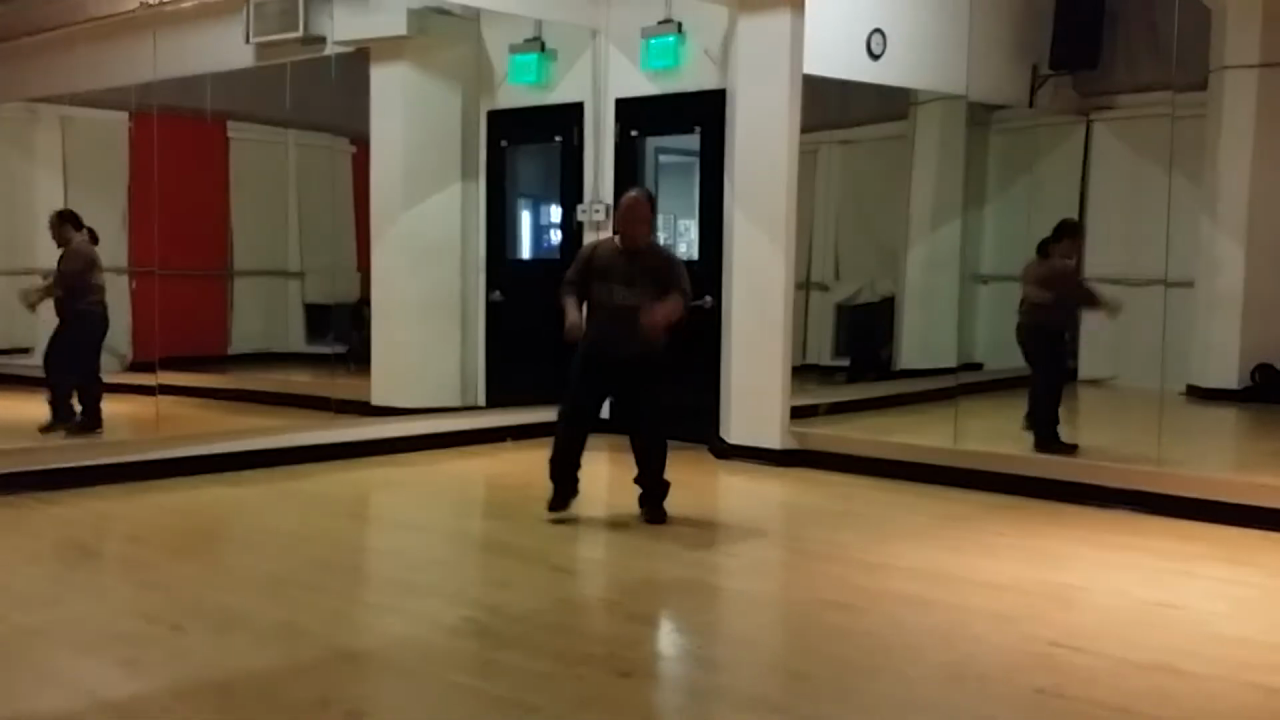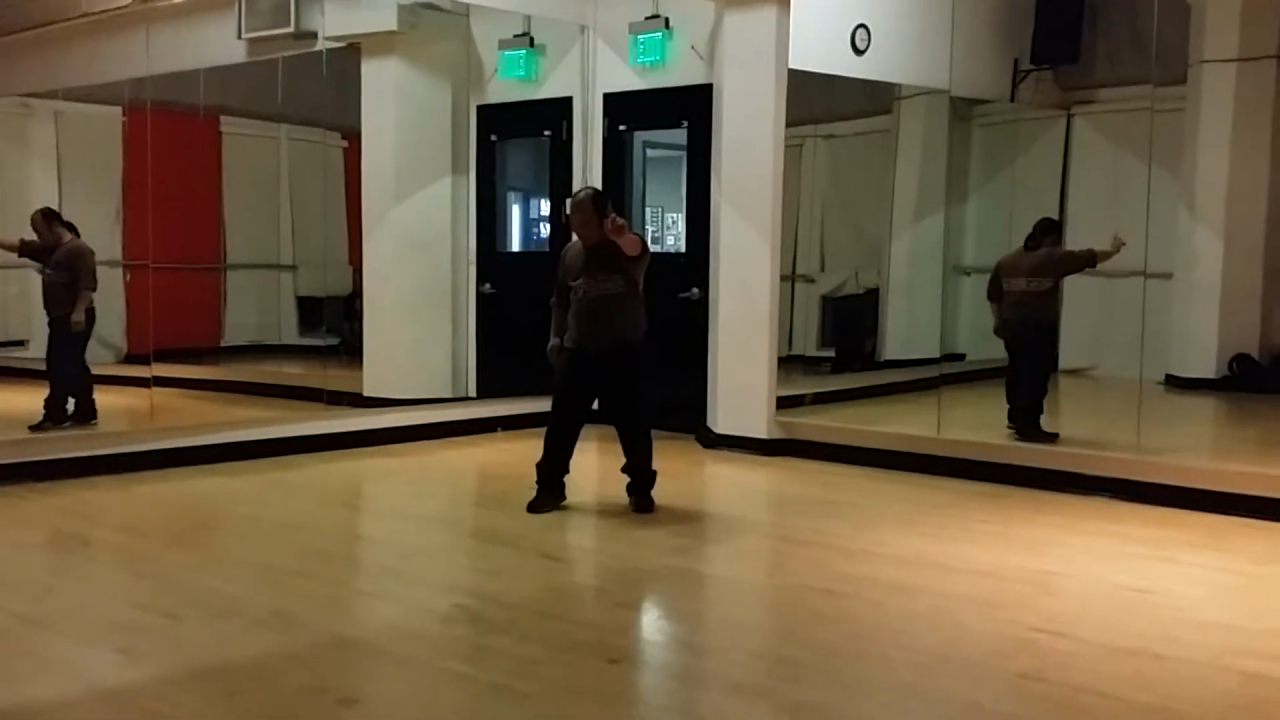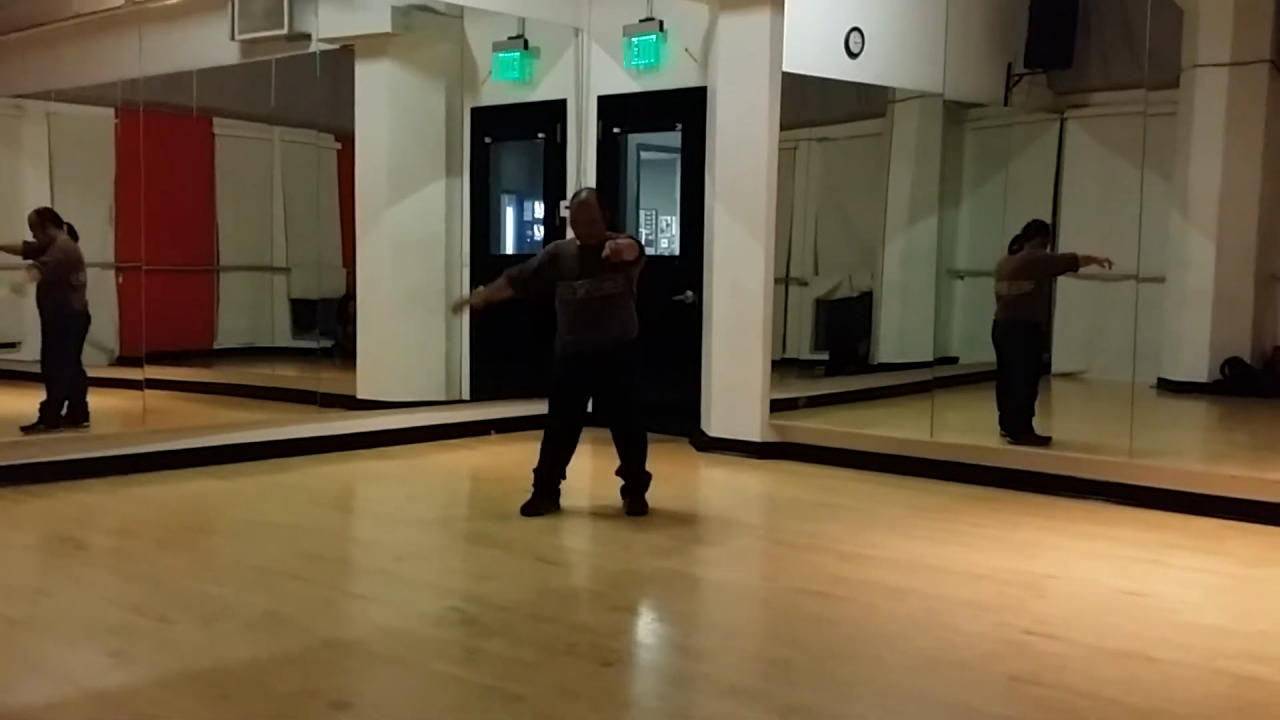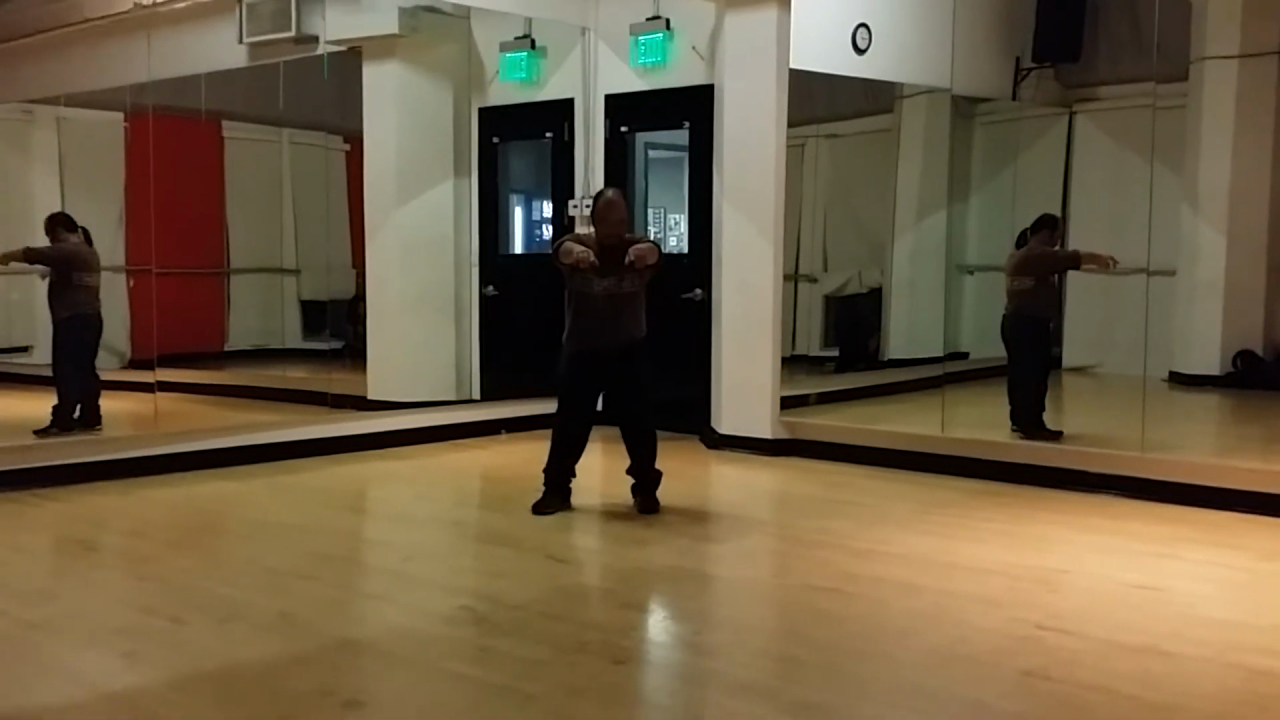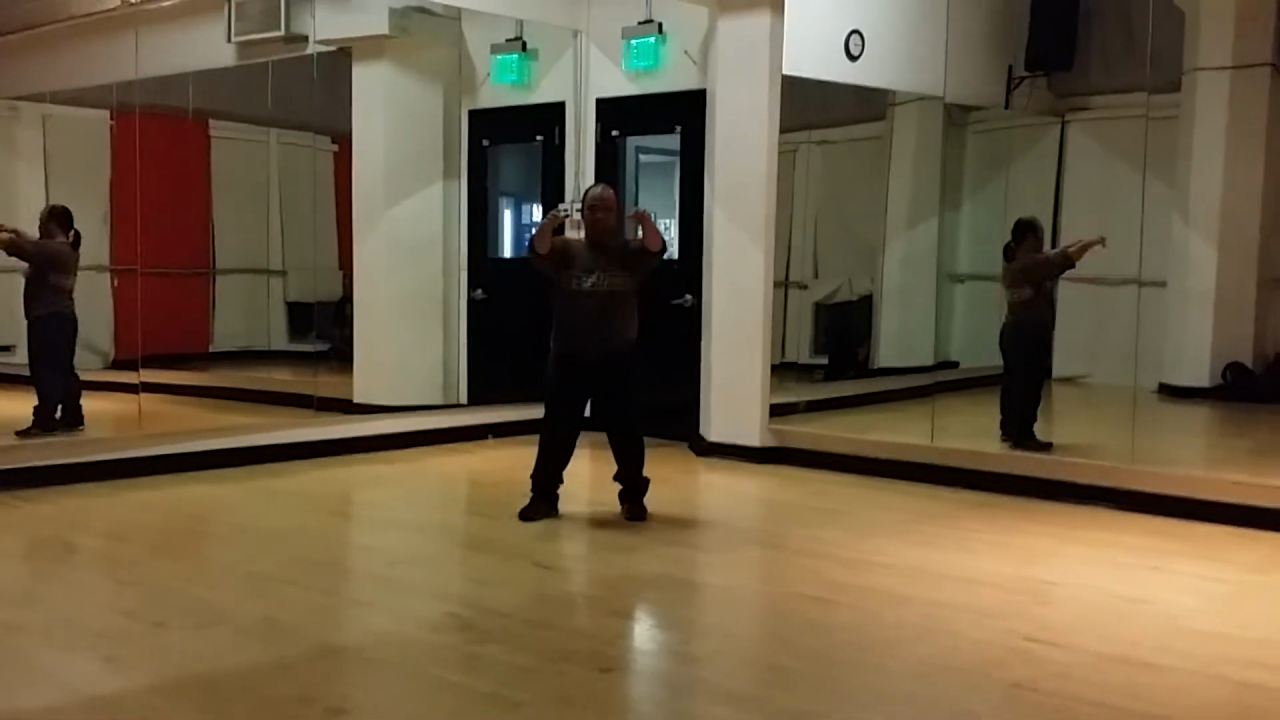
dt=1s
person 1, frame 1
left shoulder: (664, 261)
right shoulder: (595, 253)
left elbow: (680, 297)
right elbow: (570, 288)
left wrist: (663, 311)
right wrist: (572, 314)
left hip: (642, 361)
right hip: (595, 355)
left knee: (648, 431)
right knee: (573, 418)
left ankle: (652, 499)
right ankle: (563, 486)
person 1, frame 2
left shoulder: (626, 249)
right shoulder: (570, 253)
left elbow: (636, 248)
right elbow: (561, 300)
left wrist: (621, 235)
right wrist: (556, 336)
left hip: (623, 352)
right hip: (578, 352)
left knee: (632, 423)
right knee: (562, 420)
left ankle: (641, 488)
right ankle: (550, 487)
person 1, frame 3
left shoulder: (622, 250)
right shoulder: (558, 254)
left elbow: (633, 252)
right elbow: (517, 280)
left wrist: (619, 246)
right wrist: (480, 296)
left hip: (617, 355)
right hip: (572, 356)
left knee: (626, 426)
right knee: (561, 426)
left ankle: (635, 490)
right ankle: (546, 491)
person 1, frame 4
left shoulder: (636, 248)
right shoulder: (577, 245)
left elbow: (654, 253)
right elbow: (561, 250)
left wrist: (643, 251)
right wrist: (576, 251)
left hip: (627, 353)
right hip: (580, 352)
left knee: (638, 424)
right knee: (569, 423)
left ankle: (646, 489)
right ankle: (556, 490)
person 1, frame 5
left shoulder: (629, 252)
right shoulder: (566, 249)
left elbow: (655, 250)
right elbow: (539, 251)
left wrist: (647, 226)
right wrist: (547, 228)
left hip: (617, 358)
right hip: (568, 358)
left knee: (625, 430)
right knee: (557, 429)
left ankle: (633, 496)
right ankle: (544, 496)
person 2, frame 1
left shoulder: (1035, 265)
right shoulder: (1062, 269)
right elbow: (1084, 297)
right wrist: (1109, 305)
left hip: (1028, 330)
right hip: (1046, 335)
left knee: (1043, 381)
right knee: (1049, 384)
left ankle: (1035, 419)
right ankle: (1046, 439)
person 2, frame 2
left shoulder: (1006, 261)
right shoulder: (1054, 258)
left elbow: (994, 295)
right elbow: (1089, 257)
left wrist: (998, 320)
right wrist: (1113, 250)
left hip: (1011, 325)
right hip: (1039, 327)
left knee: (1017, 372)
right knee: (1035, 376)
left ankle: (1016, 419)
right ankle: (1028, 427)
person 2, frame 3
left shoulder: (1004, 262)
right shoulder: (1037, 259)
right elbow: (1072, 261)
right wrist: (1097, 259)
left hip: (1002, 327)
right hip: (1026, 329)
left knee: (1008, 377)
right knee: (1025, 379)
left ankle: (1008, 425)
right ankle: (1021, 431)
person 2, frame 4
left shoulder: (1018, 255)
right shoulder: (1041, 255)
left elbow: (1064, 260)
right elbow: (1078, 258)
right wrist: (1103, 258)
left hip: (1014, 321)
right hip: (1032, 324)
left knee: (1020, 372)
right knee: (1035, 374)
left ankle: (1020, 419)
right ankle: (1032, 425)
person 2, frame 5
left shoulder: (1012, 264)
right shoulder: (1034, 263)
right elbow: (1070, 257)
left wrist: (1074, 244)
right wrist: (1092, 242)
left hip: (1012, 330)
right hip: (1031, 332)
left knee: (1014, 382)
right knee: (1029, 383)
left ankle: (1010, 429)
right ankle: (1022, 435)
person 3, frame 1
left shoulder: (76, 251)
right shoulder: (87, 251)
left elbow: (64, 283)
right elbow: (60, 279)
left wrist: (39, 296)
right wrist: (39, 291)
left hip: (81, 318)
right hip: (95, 318)
left knee: (58, 365)
right knee: (87, 371)
left ankle: (63, 415)
right ankle: (91, 420)
person 3, frame 2
left shoulder: (79, 249)
right shoulder: (49, 249)
left elbow: (88, 284)
right elbow: (22, 247)
left wrist: (79, 311)
left hip: (75, 319)
right hip: (60, 318)
left knee: (60, 365)
right knee: (73, 365)
left ankle: (56, 415)
right ankle: (85, 412)
person 3, frame 3
left shoulder: (63, 250)
right shoulder: (53, 248)
left elbow: (41, 268)
right elbow: (26, 249)
left hip: (66, 318)
right hip: (66, 317)
left knee: (56, 368)
right knee: (70, 368)
left ankle: (50, 418)
right ankle: (78, 415)
person 3, frame 4
left shoulder: (67, 251)
right shoulder: (88, 251)
left elbow: (31, 254)
right elbow: (44, 256)
left hip: (72, 321)
right hip: (89, 319)
left knee: (67, 371)
right knee: (85, 370)
left ankle: (63, 421)
right ankle: (90, 418)
person 3, frame 5
left shoulder: (50, 250)
right shoulder: (68, 249)
left hip: (47, 319)
right hip: (64, 318)
left knee: (45, 371)
right knee: (63, 369)
left ankle: (46, 421)
right ankle: (72, 417)
